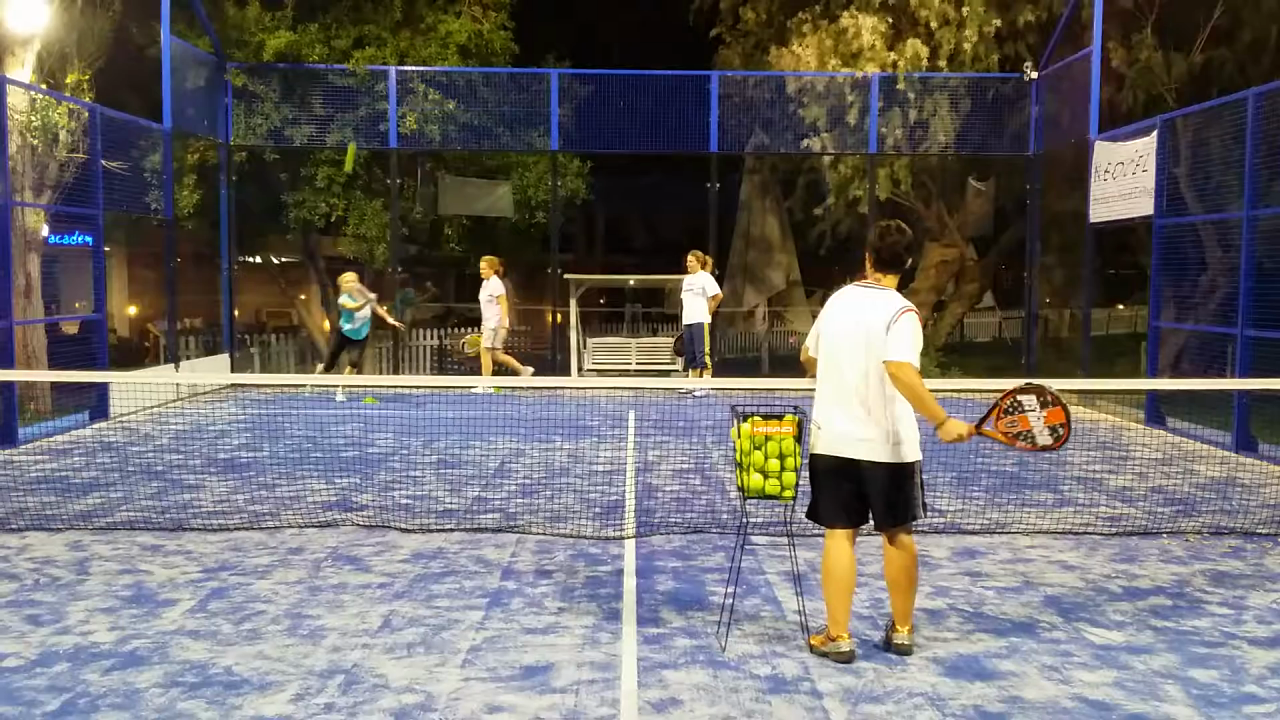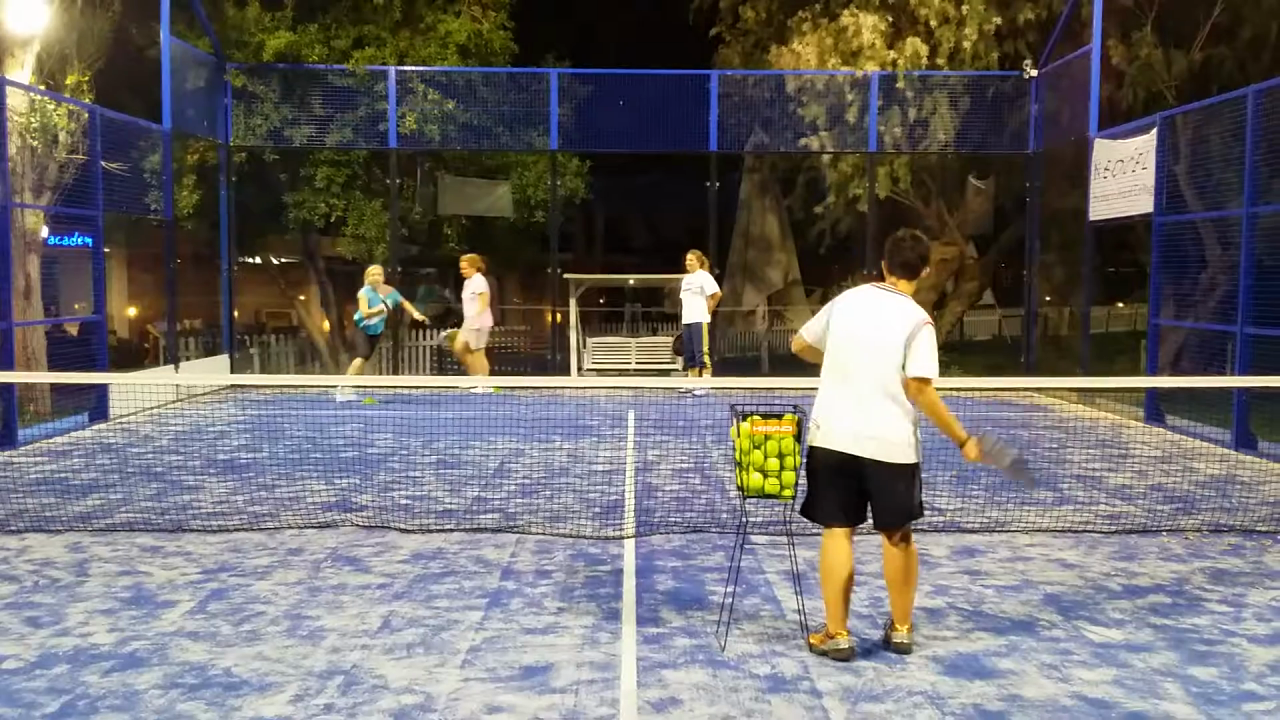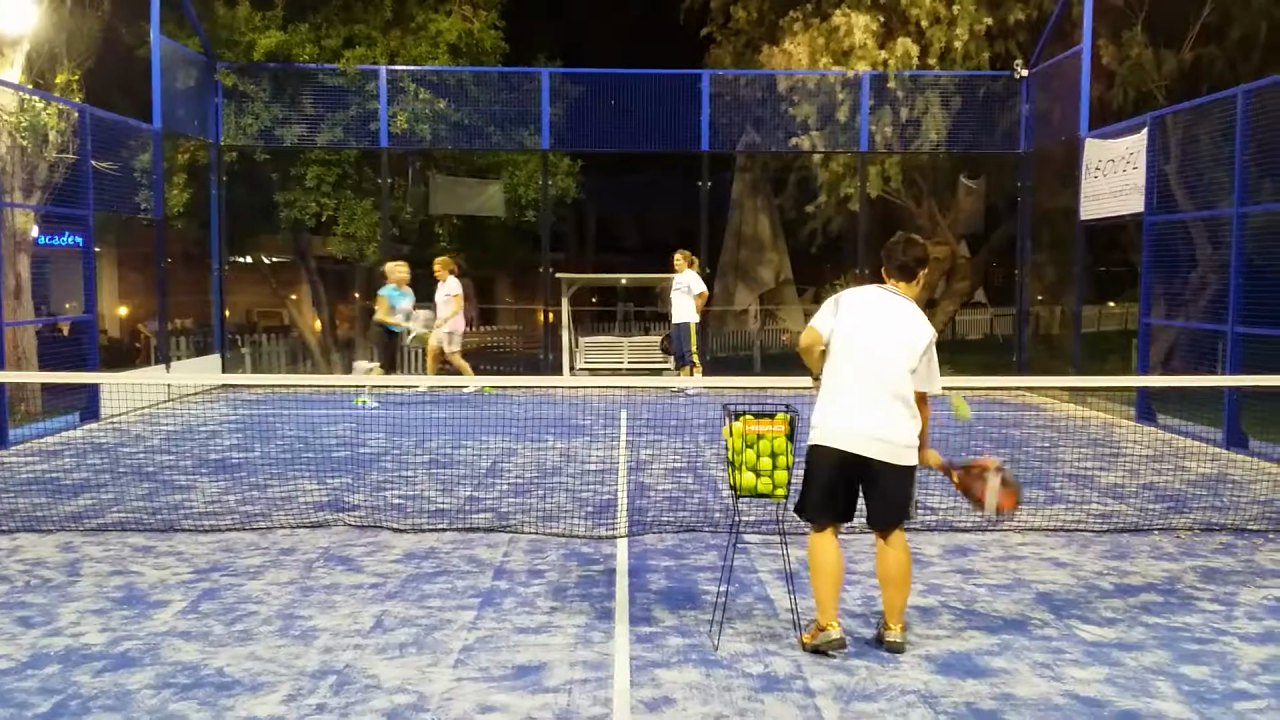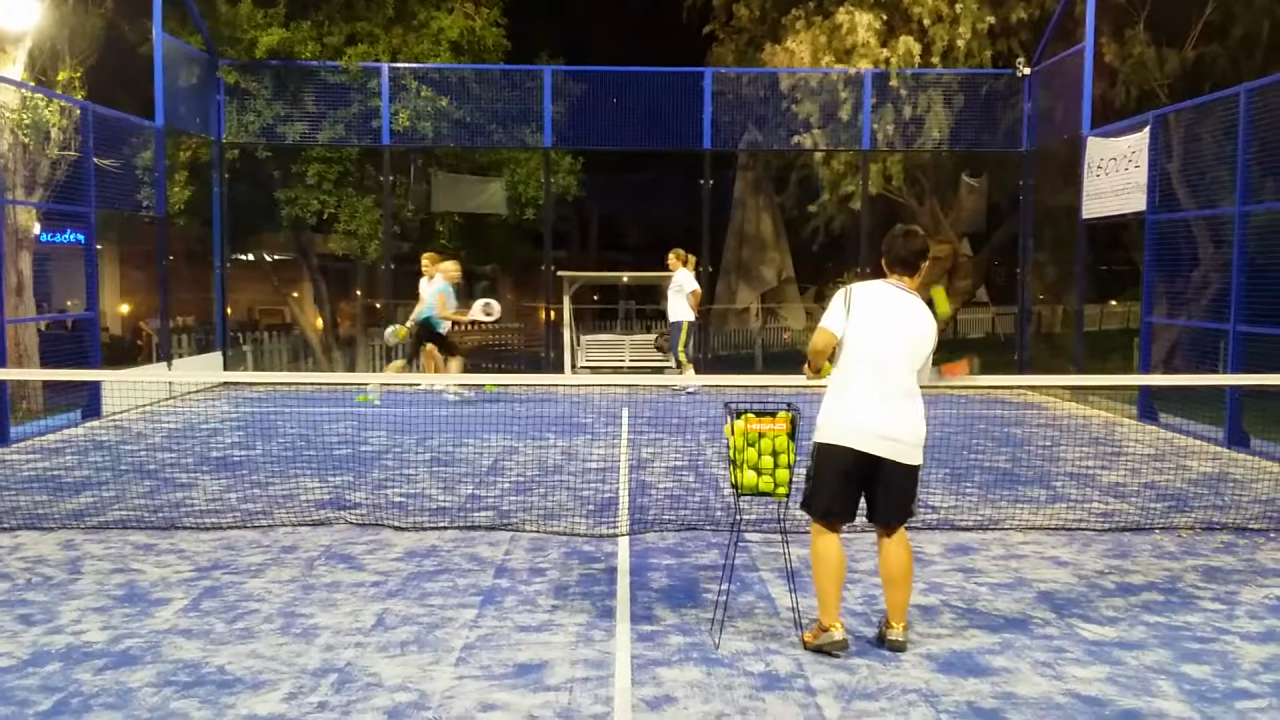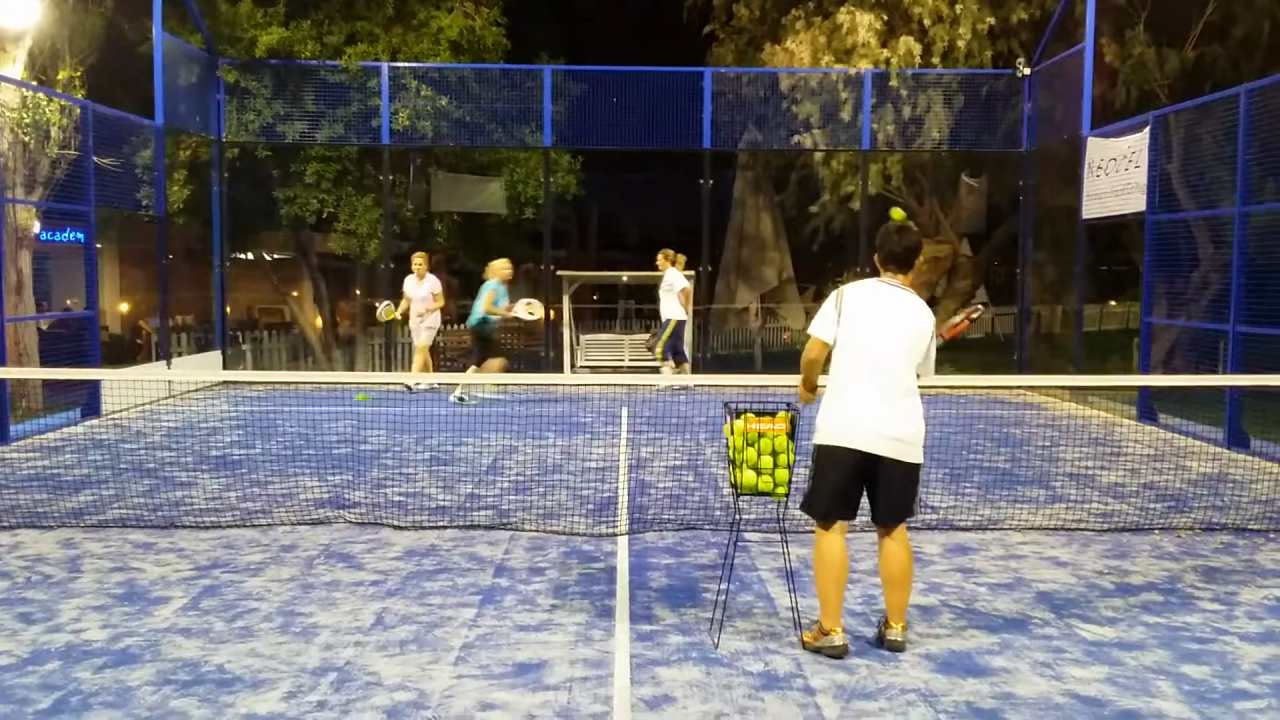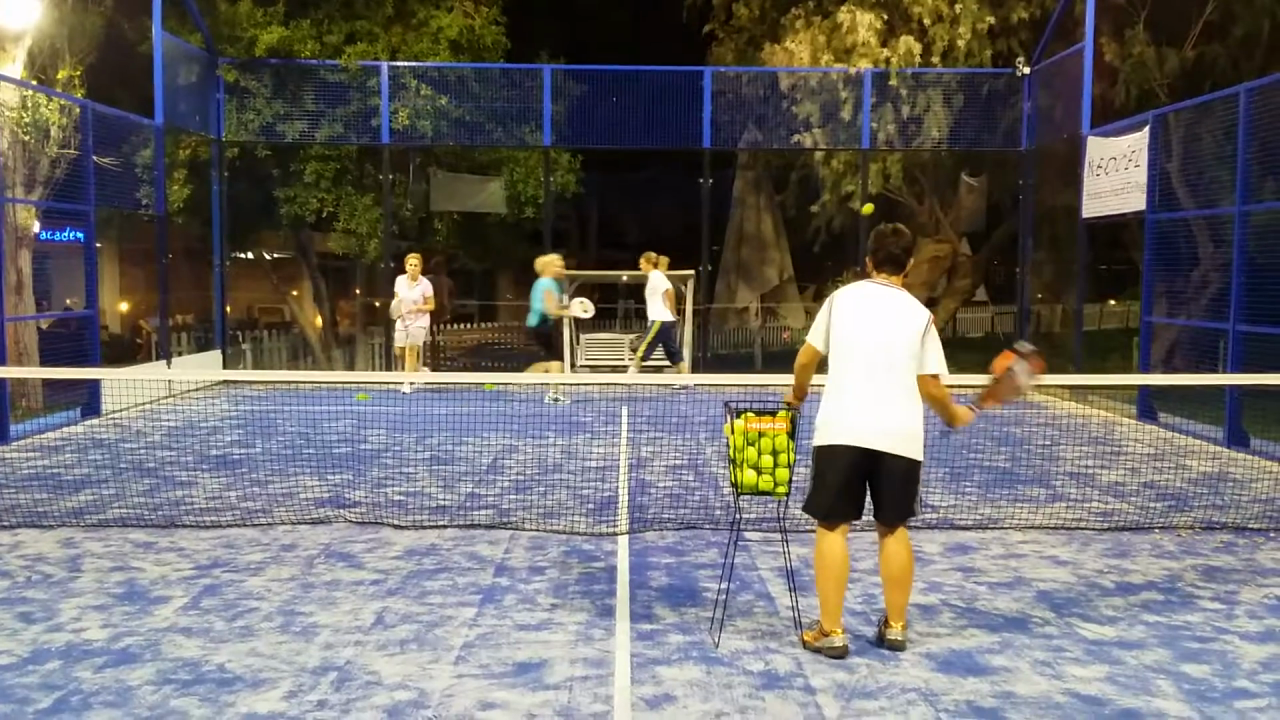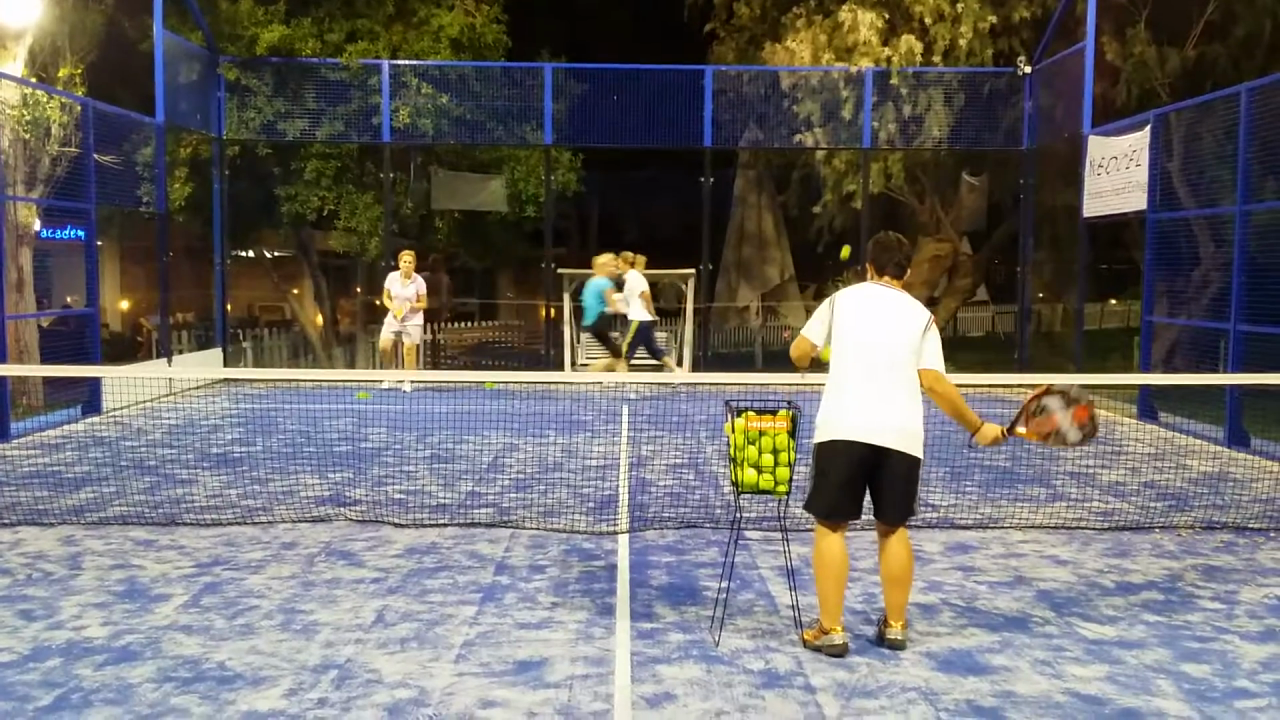
dt=0.2s
person 1, frame 1
left shoulder: (837, 299)
right shoulder: (901, 312)
left elbow: (808, 357)
right elbow: (900, 372)
right wrist: (942, 421)
left hip: (831, 440)
right hip: (887, 445)
left knee: (839, 535)
right knee: (897, 535)
left ankle: (838, 636)
right ankle: (902, 630)
person 1, frame 2
left shoulder: (846, 299)
right shoulder: (916, 320)
left elbow: (800, 345)
right elbow: (920, 389)
right wrist: (960, 437)
left hip: (832, 436)
right hip: (890, 444)
left knee: (836, 533)
right knee: (898, 535)
left ankle: (836, 634)
right ankle: (901, 629)
person 1, frame 3
left shoulder: (847, 298)
right shoulder: (921, 327)
left elbow: (809, 342)
right elbow: (919, 401)
left wrist: (822, 372)
right wrist: (924, 446)
left hip: (834, 435)
right hip: (892, 444)
left knee: (824, 528)
right knee: (890, 533)
left ankle: (828, 626)
right ankle: (893, 628)
person 1, frame 4
left shoulder: (853, 293)
right shoulder: (926, 319)
left elbow: (821, 344)
left wrist: (815, 366)
left hip: (842, 432)
right hip: (900, 440)
left knee: (827, 526)
right knee: (892, 531)
left ankle: (829, 627)
right ankle: (895, 627)
person 1, frame 5
left shoulder: (846, 295)
right shoulder: (924, 315)
left elbow: (812, 355)
left wrist: (807, 387)
left hip: (842, 431)
right hip: (900, 438)
left knee: (830, 527)
right knee: (892, 531)
left ankle: (830, 631)
right ankle: (895, 627)
person 1, frame 6
left shoulder: (842, 297)
right shoulder: (919, 314)
left elbow: (806, 359)
right elbow: (930, 386)
left wrist: (797, 391)
right wrist: (954, 415)
left hip: (841, 430)
right hip: (899, 436)
left knee: (831, 528)
right knee: (893, 529)
left ankle: (831, 631)
right ankle: (895, 626)
person 1, frame 7
left shoulder: (842, 298)
right shoulder: (920, 315)
left elbow: (799, 351)
right elbow: (934, 383)
left wrist: (808, 360)
right wrist: (977, 427)
left hip: (843, 428)
right hip: (900, 435)
left knee: (830, 527)
right knee: (892, 529)
left ankle: (830, 630)
right ankle: (894, 626)
